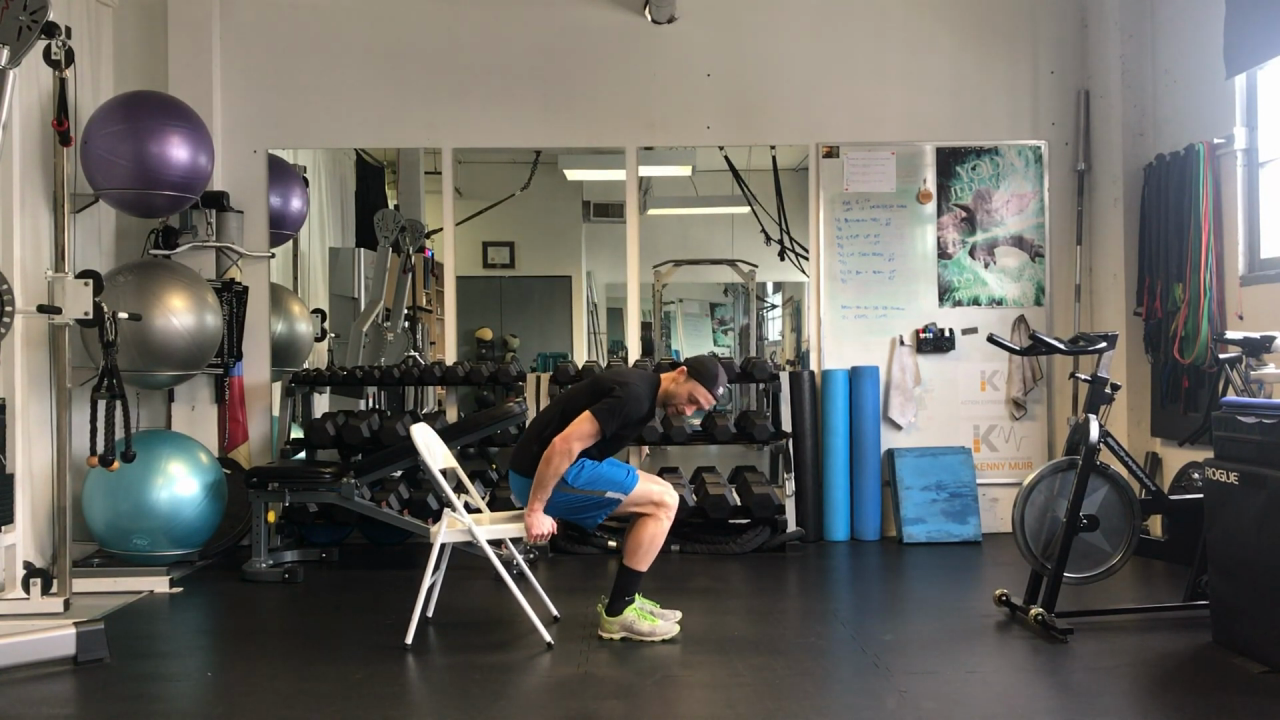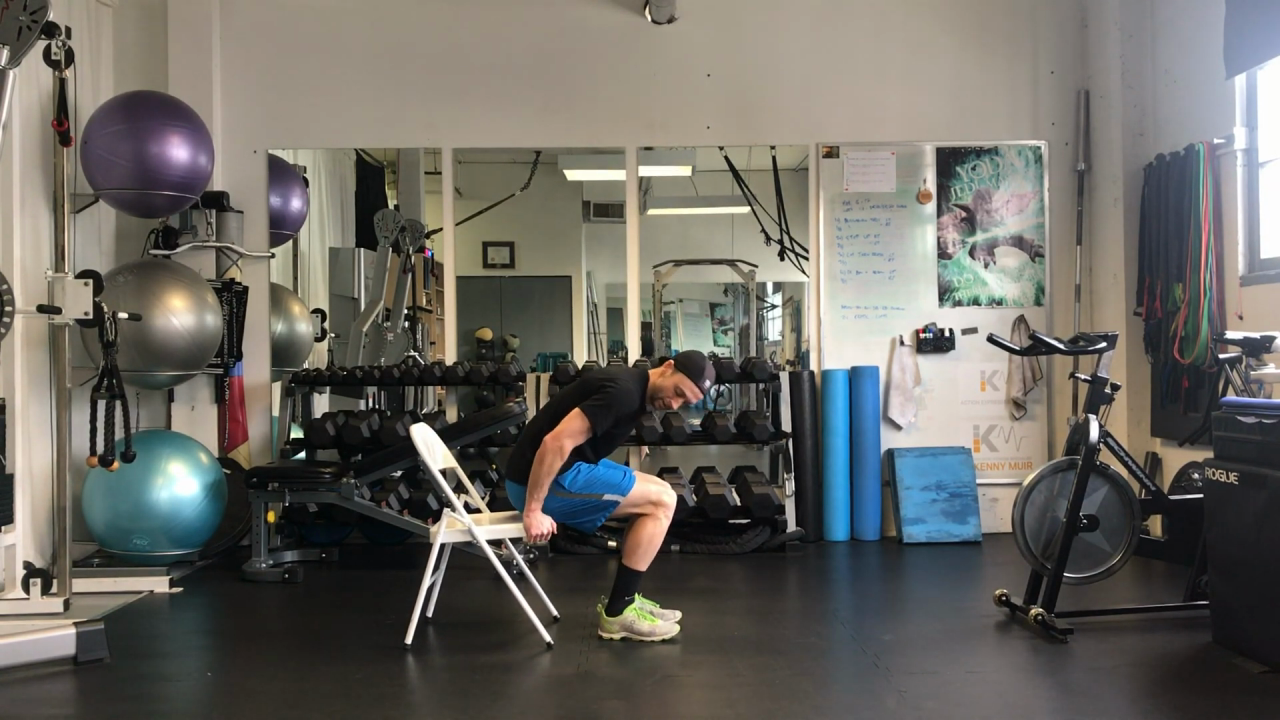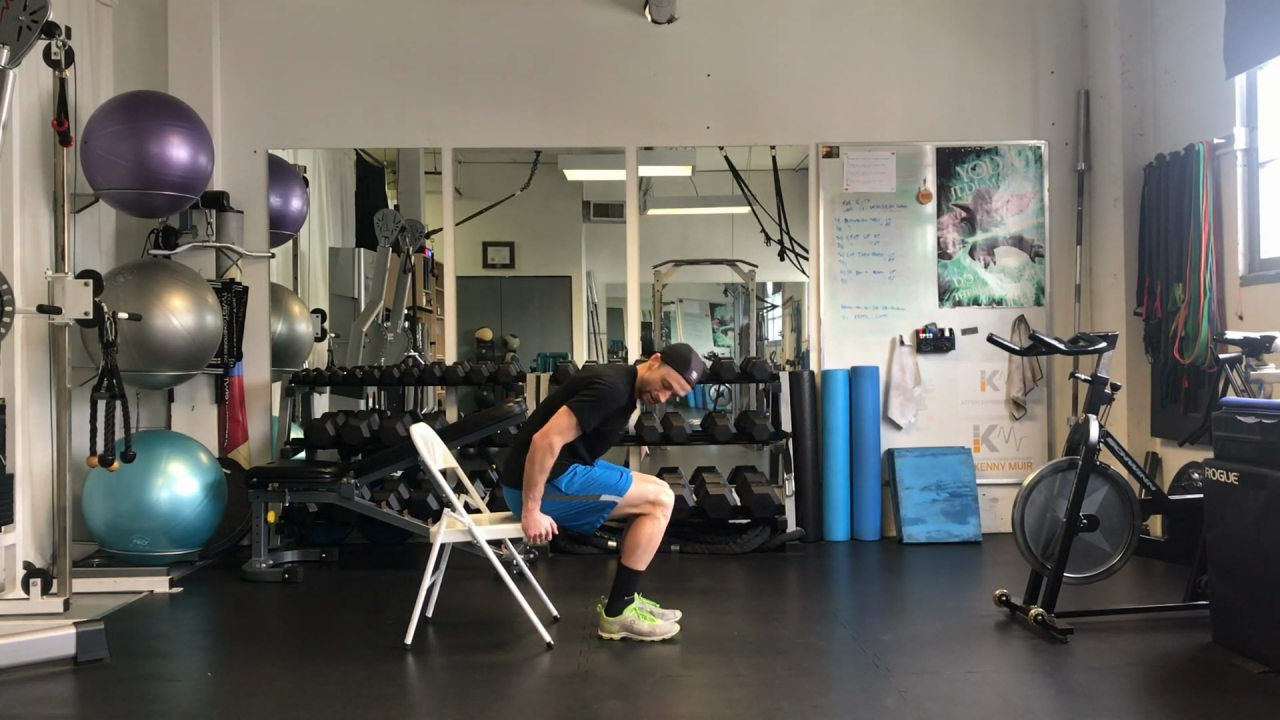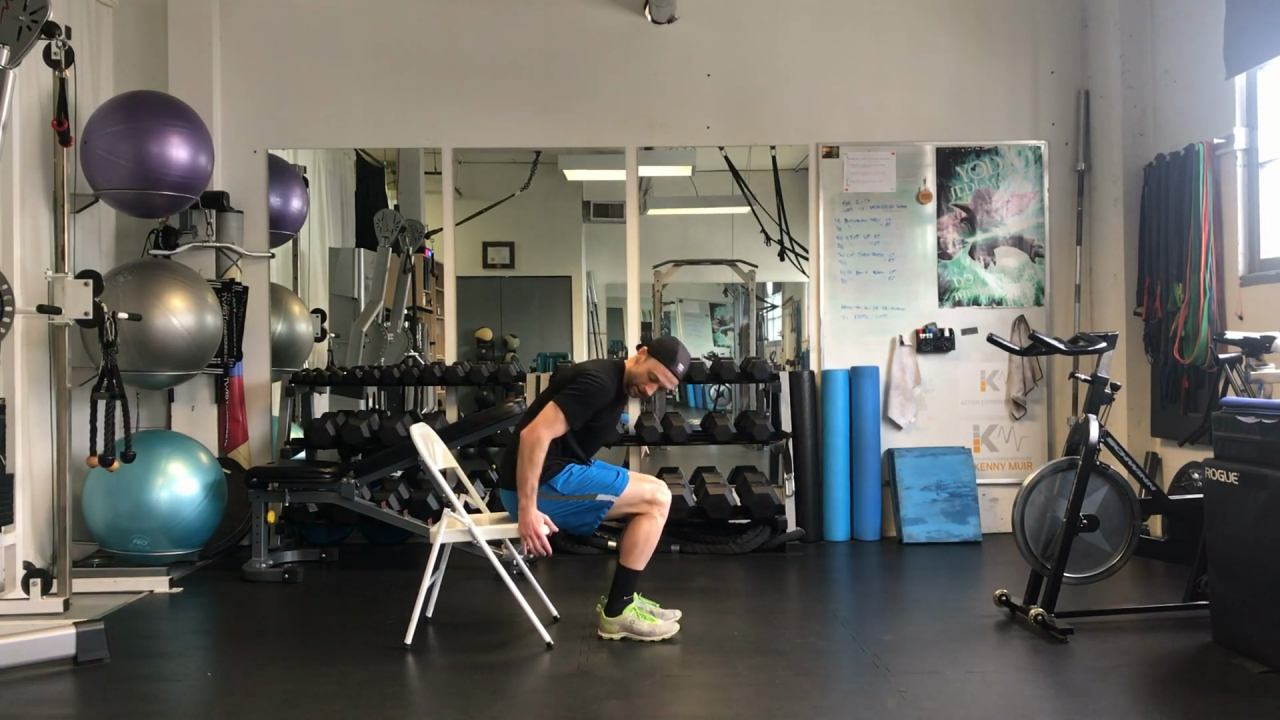
dt=0.1s
person 1, frame 1
left shoulder: (643, 389)
right shoulder: (635, 395)
right elbow: (563, 445)
right wrist: (535, 510)
left hip: (552, 467)
right hip: (539, 470)
left knee: (659, 495)
right knee: (663, 503)
left ankle: (623, 599)
right ankle: (618, 613)
person 1, frame 2
left shoulder: (634, 388)
right shoulder: (624, 392)
right elbow: (556, 443)
right wrist: (533, 510)
right hip: (549, 479)
left knee: (656, 496)
right knee: (661, 501)
left ankle: (624, 599)
right ankle: (617, 614)
person 1, frame 3
left shoulder: (625, 385)
right shoulder: (612, 387)
right elbow: (545, 440)
right wrist: (531, 511)
left hip: (558, 472)
right hip: (547, 481)
left knee: (652, 495)
right knee: (659, 500)
left ankle: (623, 599)
right ankle: (617, 613)
person 1, frame 4
left shoulder: (617, 384)
right shoulder: (599, 383)
right elbow: (534, 436)
right wrist: (526, 510)
left hip: (557, 474)
right hip: (543, 484)
left knee: (651, 494)
right knee: (656, 498)
left ankle: (623, 600)
right ankle: (617, 613)
